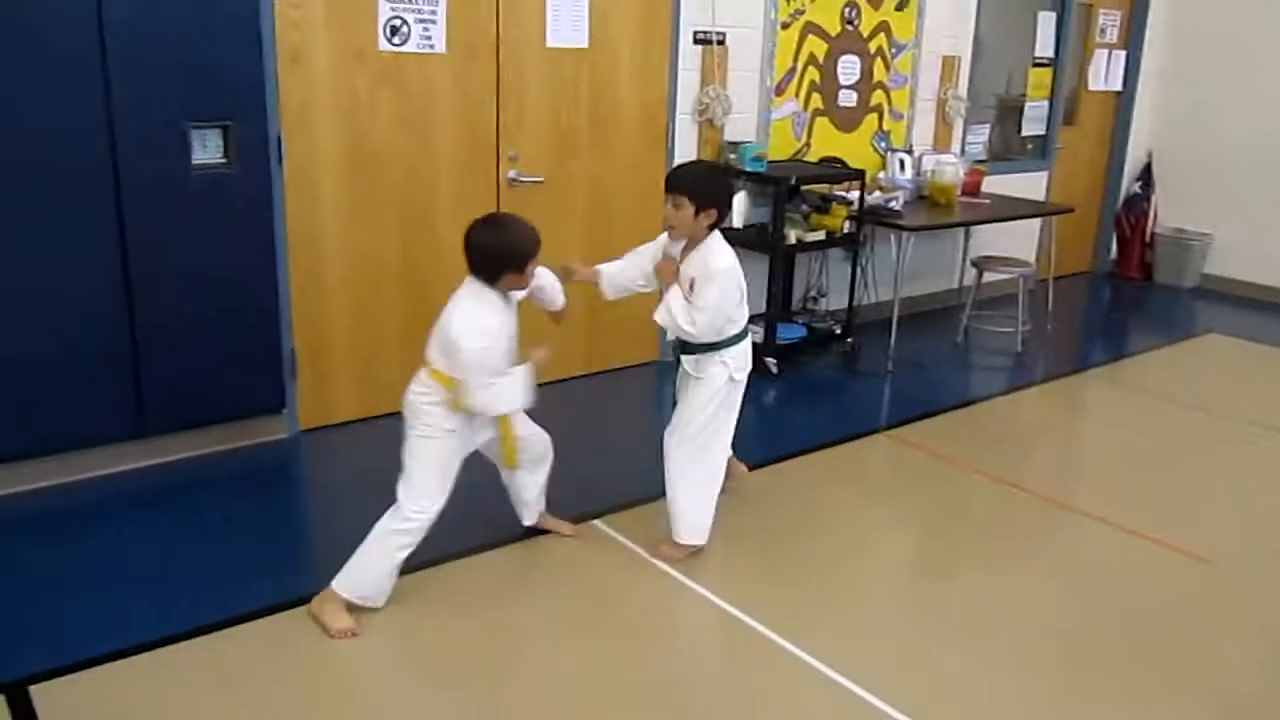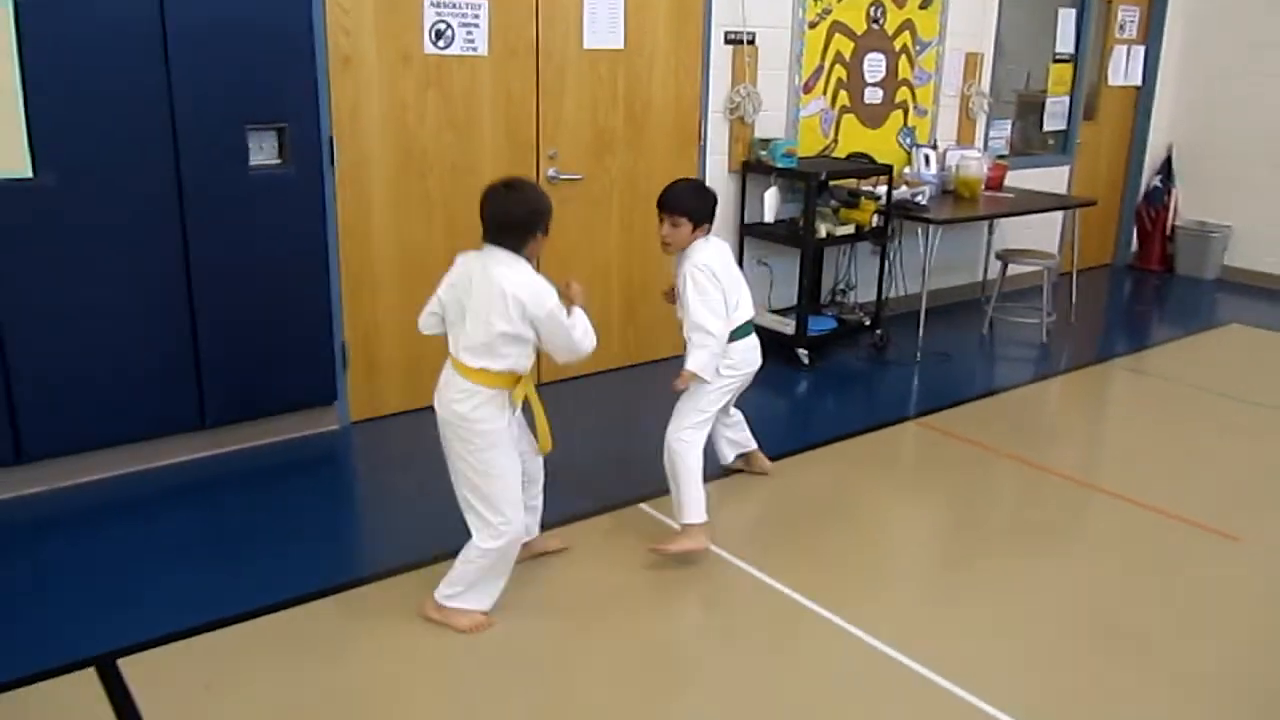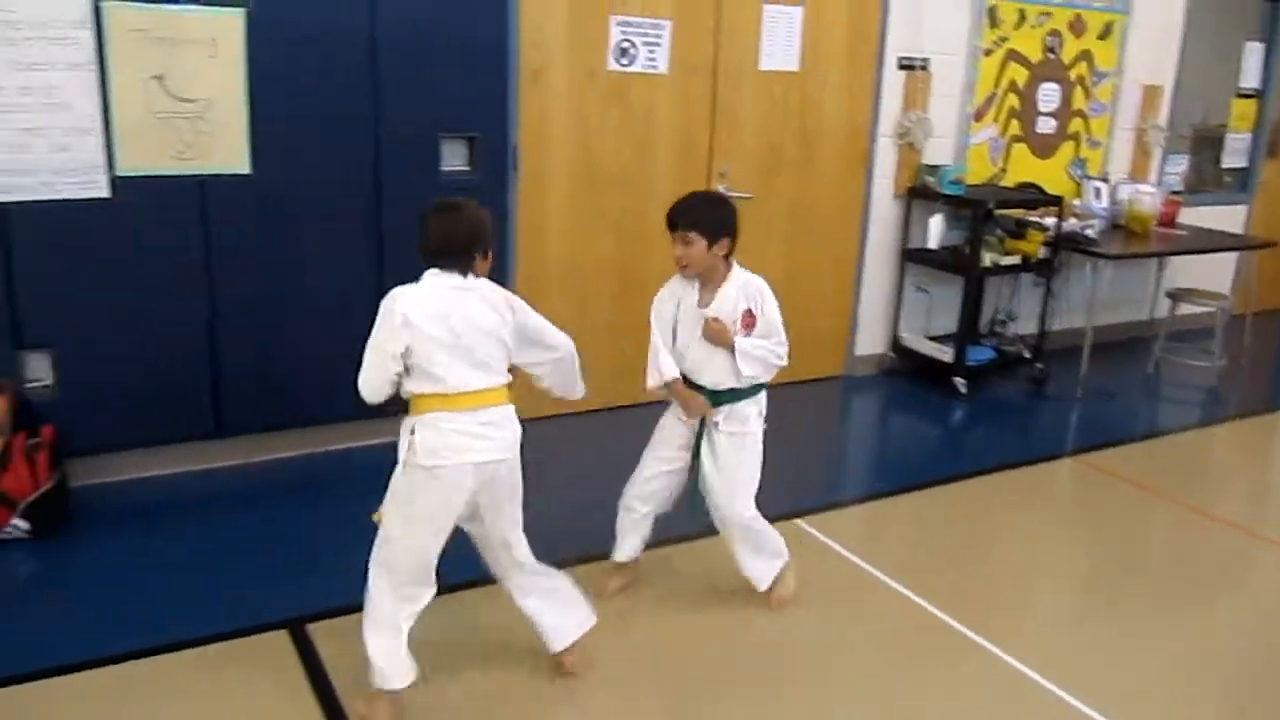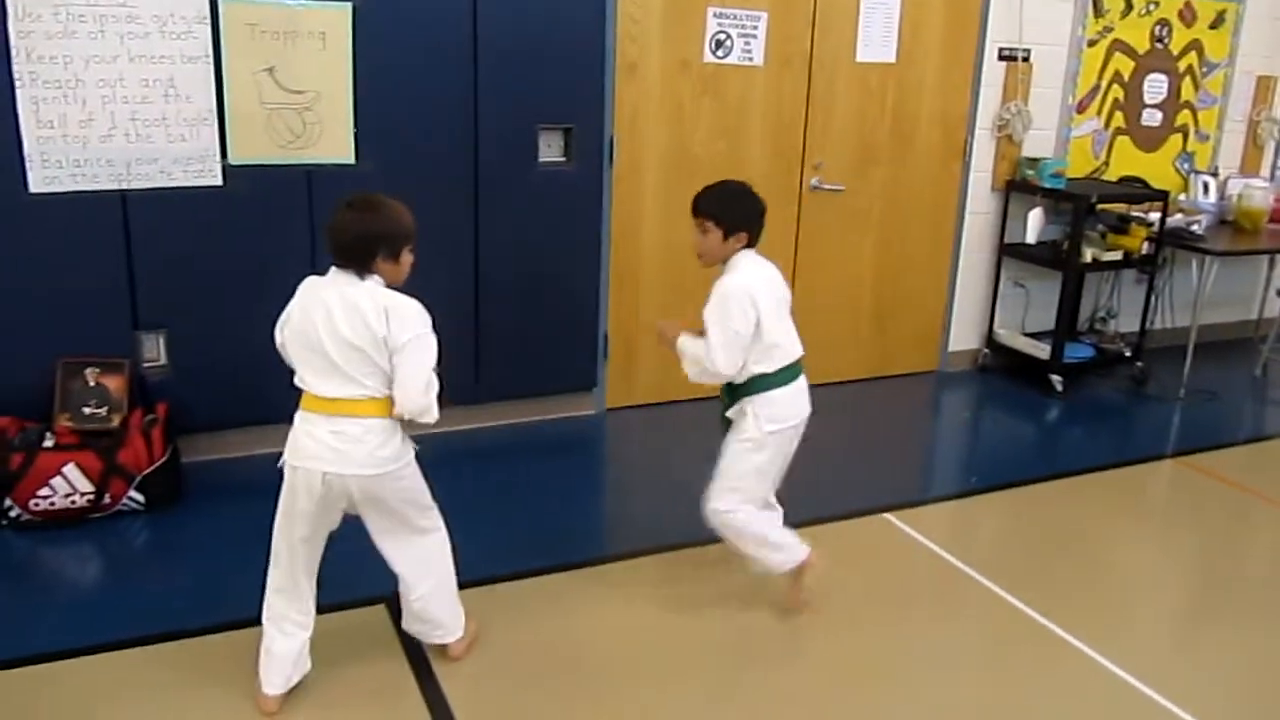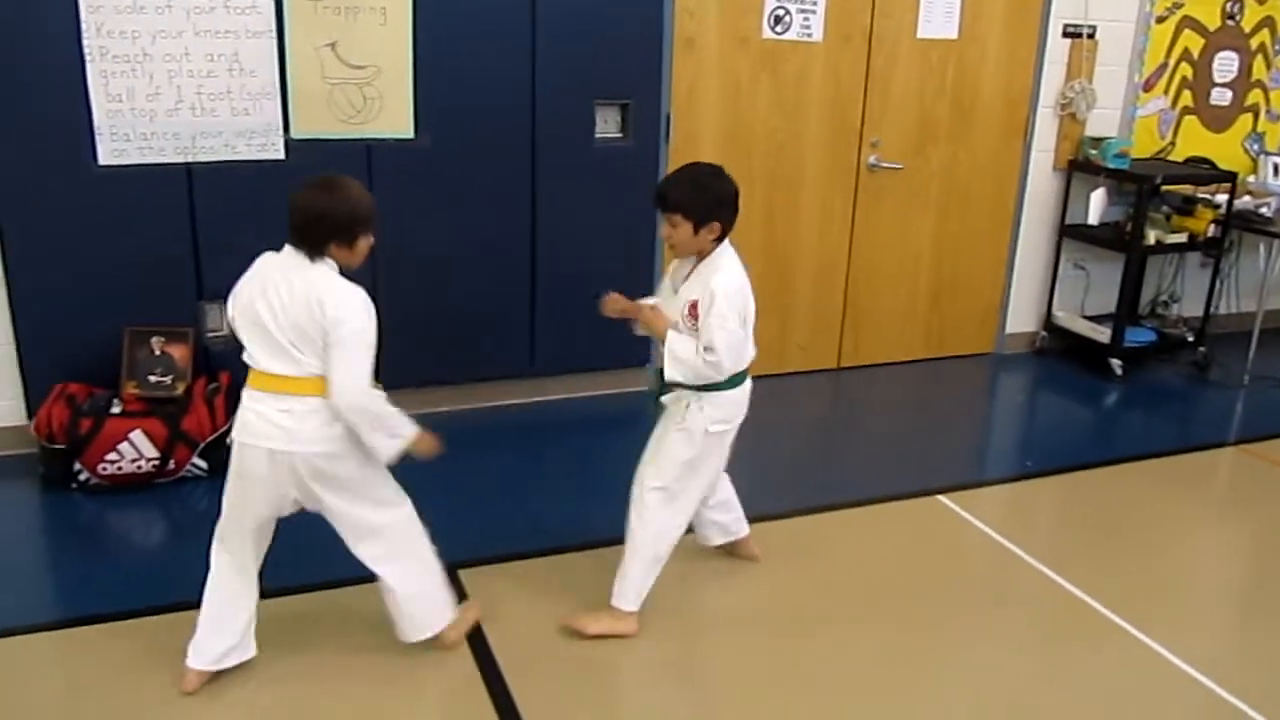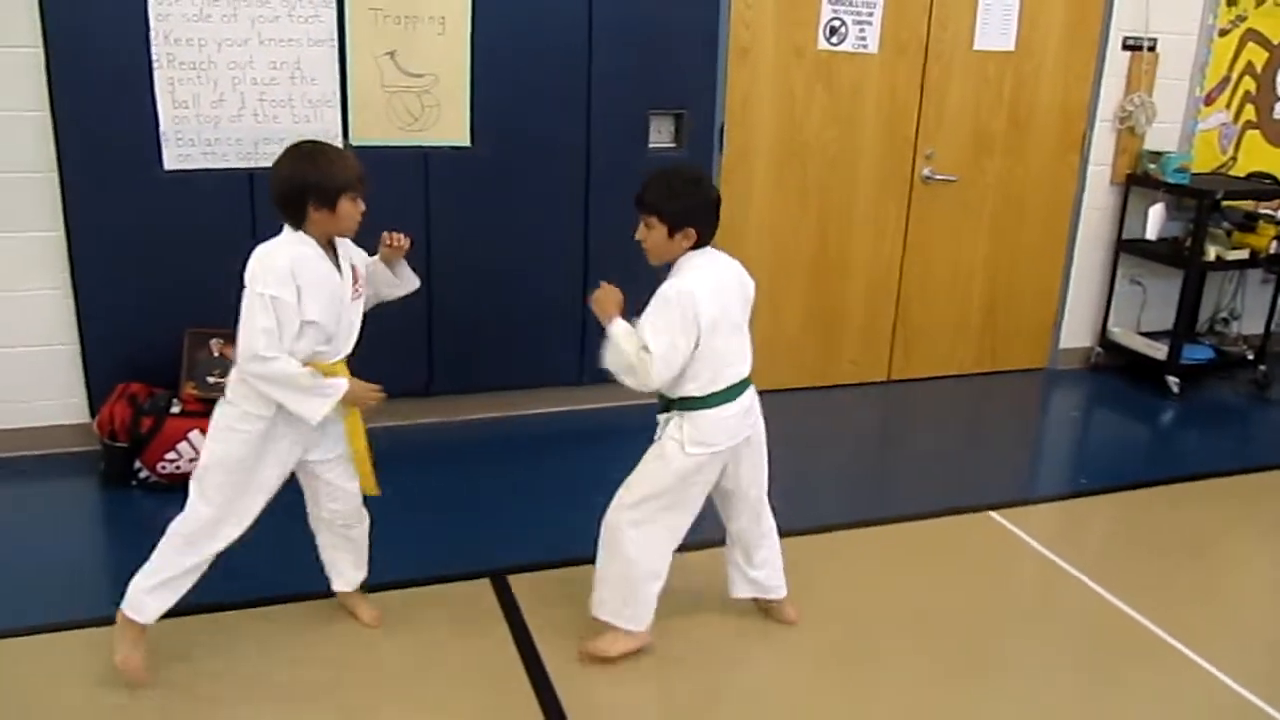
dt=0.7s
person 1, frame 1
left shoulder: (487, 287)
right shoulder: (482, 323)
left elbow: (537, 280)
right elbow: (489, 401)
left wrist: (554, 299)
right wrist: (527, 368)
left hip: (472, 401)
right hip: (440, 412)
left knee: (534, 444)
right knee: (415, 511)
left ankle: (534, 517)
right ankle: (337, 596)
person 1, frame 2
left shoulder: (465, 265)
right shoulder: (533, 289)
left elbow: (429, 322)
right elbow: (574, 347)
right wrist: (575, 308)
left hip: (460, 392)
right hip: (483, 408)
left knee: (527, 465)
right knee: (501, 521)
left ankle: (525, 541)
right ankle: (448, 601)
person 1, frame 3
left shoulder: (402, 303)
right shoulder: (502, 302)
left elbow: (372, 388)
right elbow: (559, 352)
right wrist: (570, 387)
left hip: (437, 447)
right hip: (497, 440)
left knee: (397, 569)
right knee: (510, 554)
right ankle: (566, 637)
person 1, frame 4
left shoulder: (307, 295)
right shoulder: (403, 312)
right elbow: (417, 405)
right wrist: (429, 380)
left hip: (312, 445)
right hip: (375, 451)
left knee: (292, 565)
right knee: (421, 537)
right ankle: (449, 632)
person 1, frame 5
left shoulder: (261, 271)
right shoulder: (349, 301)
right elbow: (354, 395)
right wrist: (407, 435)
left hip: (256, 426)
right hip: (320, 436)
left knee: (237, 543)
right knee: (390, 523)
left ankle: (205, 658)
right ankle: (436, 620)
person 1, frame 6
left shoulder: (340, 251)
right shoulder: (275, 263)
left elbow: (364, 292)
right elbow: (259, 359)
left wrist: (388, 262)
right wrist: (337, 392)
left hip: (321, 405)
right hip: (262, 410)
left knee: (343, 505)
right knee: (215, 514)
left ankle: (348, 586)
right ankle: (134, 617)
person 2, frame 1
left shoulder: (718, 264)
right shoulder: (677, 244)
left elbow: (695, 326)
right elbow: (637, 268)
left wrist: (671, 287)
right wrist: (592, 275)
left hip: (723, 361)
right hip: (700, 356)
left knee: (687, 440)
right knee: (700, 431)
left ankle: (687, 536)
right ankle: (724, 464)
person 2, frame 2
left shoulder: (696, 266)
right shoulder: (716, 248)
left elbow: (710, 326)
left wrist: (692, 370)
right wrist: (683, 299)
left hip: (726, 356)
right hip: (743, 348)
left knee: (682, 436)
right knee: (717, 409)
left ankle: (694, 528)
right ankle: (750, 455)
person 2, frame 3
left shoulder: (754, 293)
right shoulder: (676, 292)
left elbow: (776, 355)
right elbow: (660, 349)
left wrist: (730, 340)
right wrist: (680, 393)
left hip: (738, 413)
right hip: (688, 405)
left knee: (732, 506)
right knee: (646, 487)
left ankle: (778, 569)
right ankle: (625, 562)
person 2, frame 4
left shoulder: (735, 287)
right shoulder: (762, 271)
left elbow: (719, 363)
left wrist: (680, 340)
right wrist: (701, 334)
left hip: (769, 407)
right hip: (783, 392)
left knee: (725, 505)
right knee: (748, 489)
left ankle: (795, 560)
right ankle: (770, 545)
person 2, frame 5
left shoulder: (722, 285)
right shoulder: (691, 264)
left elbow: (714, 362)
right elbow: (671, 310)
left wrist: (662, 334)
right wrist: (634, 311)
left hip: (707, 404)
right hip: (716, 397)
left knee: (656, 495)
right knee: (700, 475)
left ankle: (624, 609)
right ankle: (734, 537)
person 2, frame 6
left shoulder: (679, 293)
right shoulder: (733, 271)
left elbow: (646, 372)
left wrist: (613, 321)
right wrist: (645, 325)
left hip: (697, 425)
right hip: (741, 408)
left knee: (630, 519)
right knee: (747, 510)
left ankle: (627, 625)
right ankle: (772, 595)
